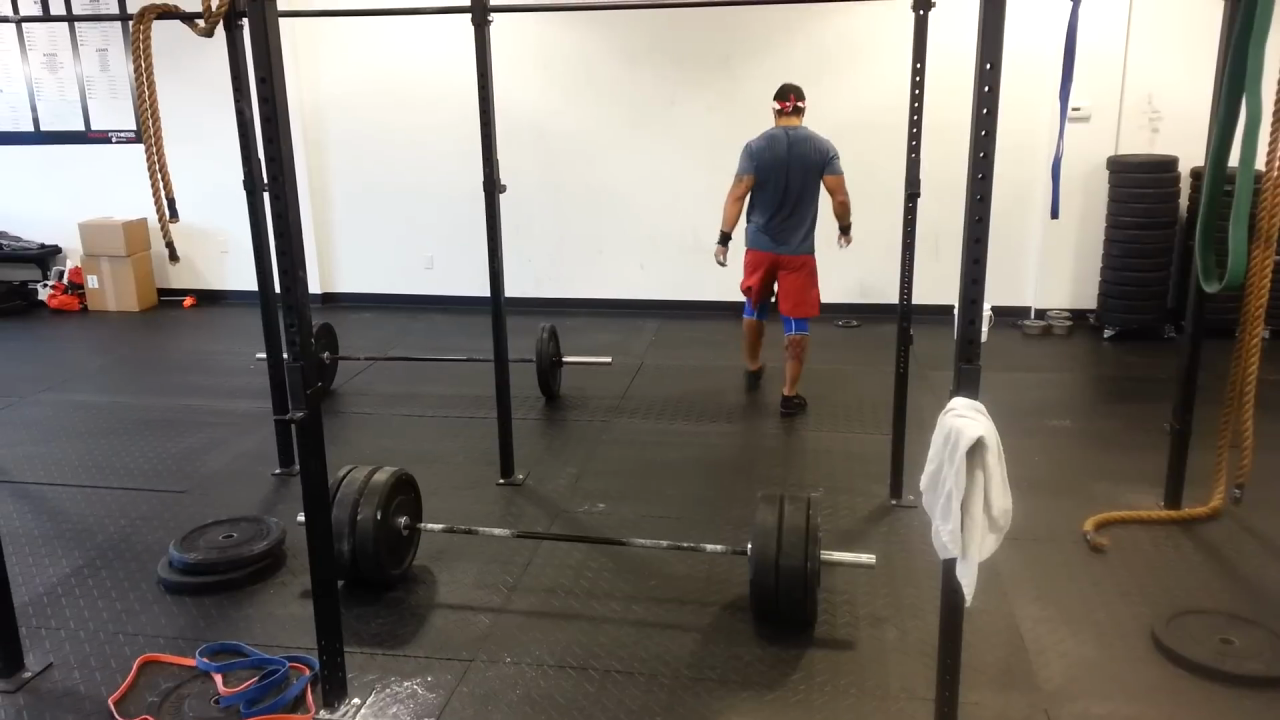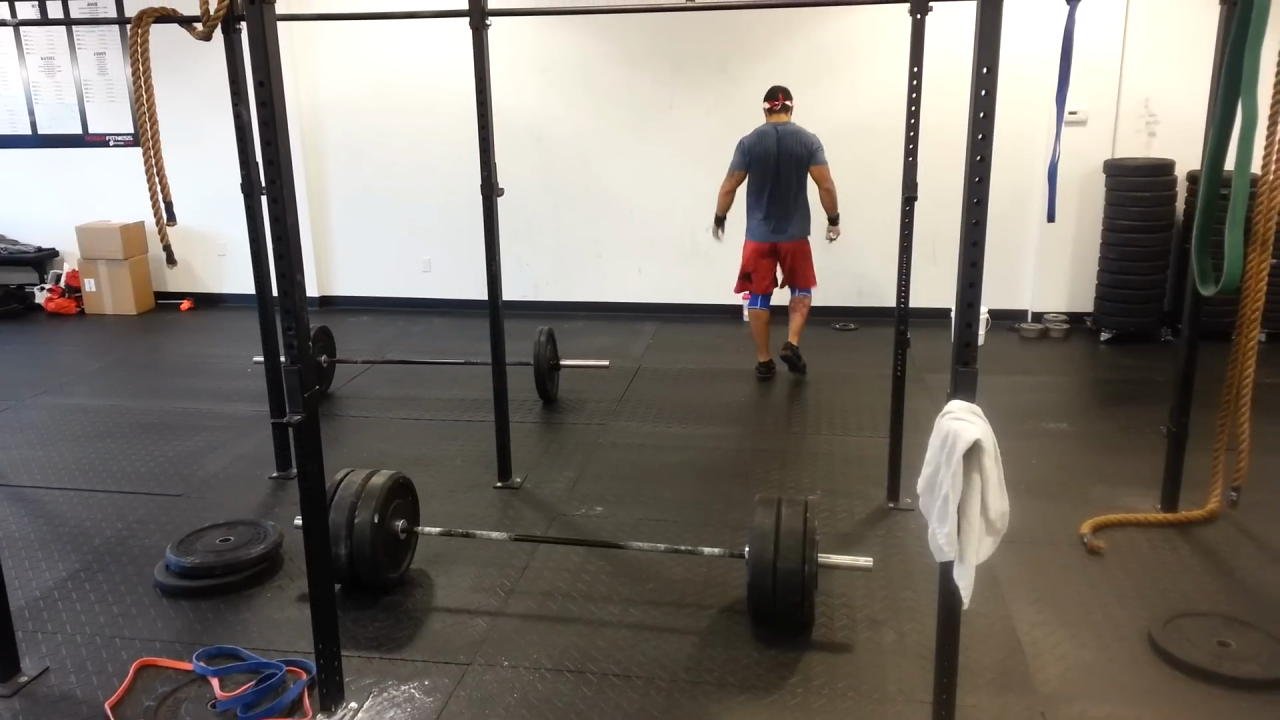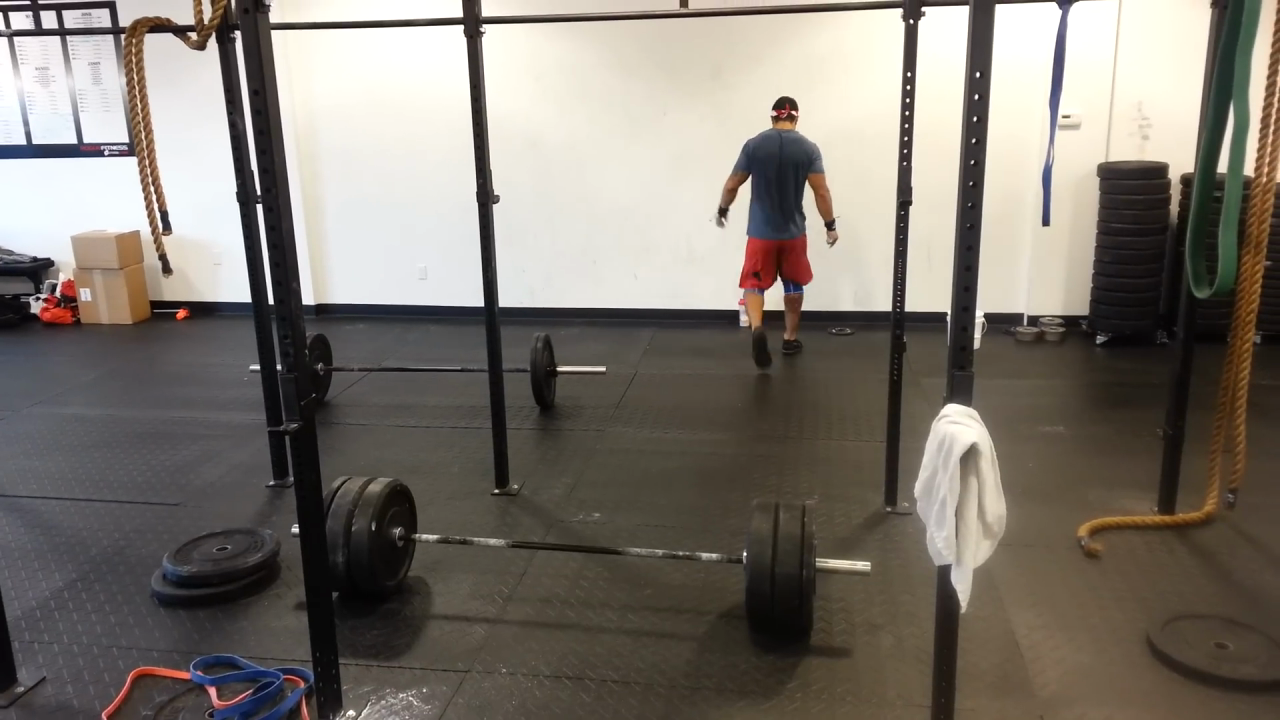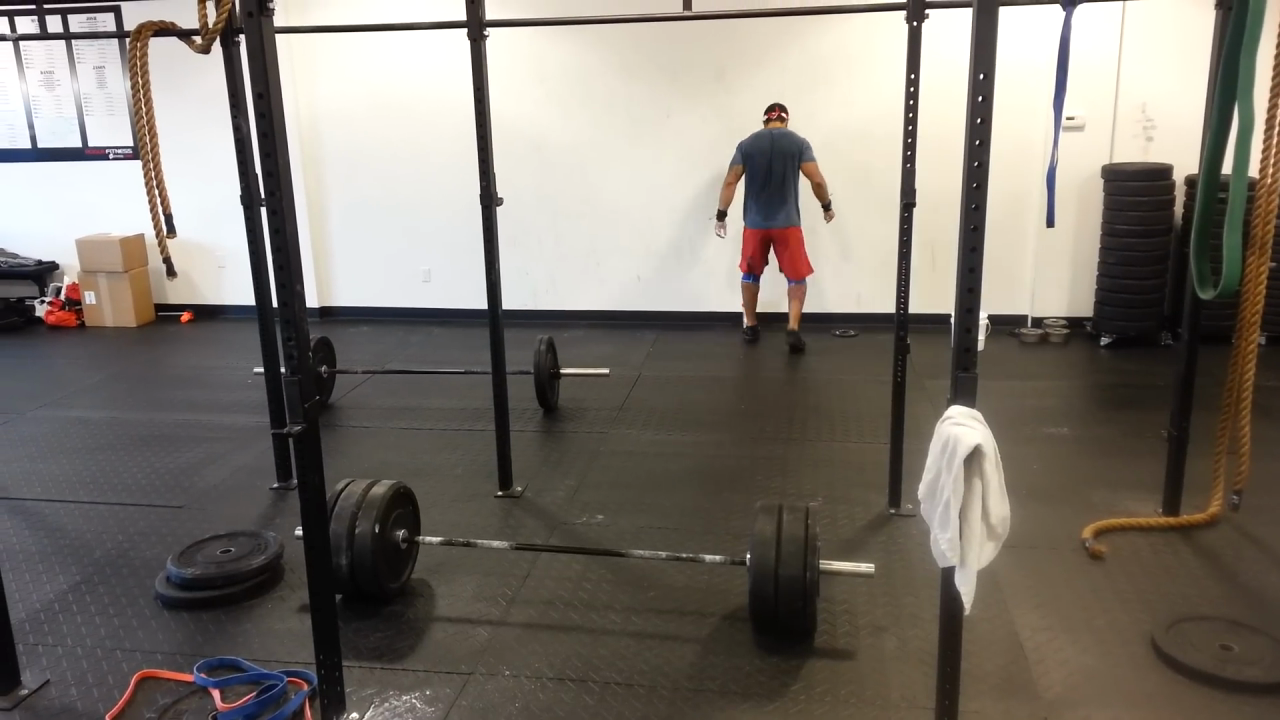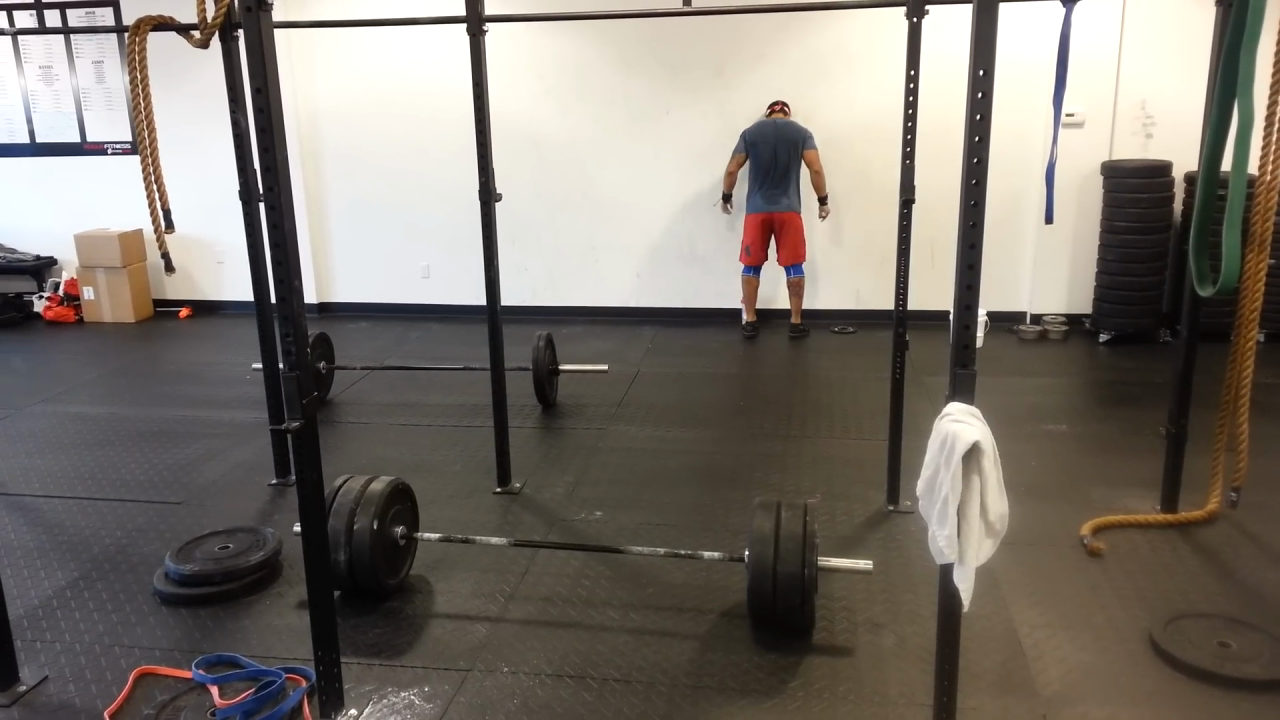
dt=0.4s
person 1, frame 1
left shoulder: (756, 146)
right shoulder: (822, 147)
left elbow: (737, 194)
right elbow: (840, 198)
left wrist: (723, 239)
right wrist: (845, 228)
left hip: (760, 245)
right hip: (799, 250)
left knee: (755, 307)
right knee: (797, 321)
left ankle: (753, 368)
right ankle: (790, 395)
person 1, frame 2
left shoulder: (749, 142)
right shoulder: (808, 140)
left elbow: (729, 187)
right elbow: (826, 185)
left wrist: (719, 219)
right wrist: (833, 220)
left hip: (758, 235)
right hip: (795, 234)
left knee: (758, 296)
right knee: (801, 290)
left ankle: (764, 361)
right ankle: (792, 345)
person 1, frame 3
left shoulder: (753, 145)
right shoulder: (808, 148)
left elbow: (731, 186)
right elbow: (821, 192)
left wrist: (722, 211)
right wrist: (830, 226)
left hip: (760, 232)
right hip: (793, 232)
left knee: (753, 286)
right knee: (794, 284)
left ankle: (757, 329)
right ankle: (790, 338)
person 1, frame 4
left shoulder: (747, 144)
right shoulder: (799, 143)
left elbow: (730, 182)
right elbow: (817, 180)
left wrist: (721, 216)
right wrist: (827, 207)
left hip: (755, 223)
right hip: (787, 223)
left knee: (751, 273)
right knee: (797, 277)
left ankle: (750, 326)
right ankle: (793, 330)
person 1, frame 5
left shoulder: (750, 132)
right shoulder: (801, 132)
left elbow: (732, 169)
right elbow: (816, 169)
left wrist: (726, 197)
right wrist: (823, 201)
left hip: (757, 210)
right hip: (788, 210)
left knee: (751, 264)
right knee: (794, 265)
left ankle: (750, 321)
right ankle: (796, 323)
